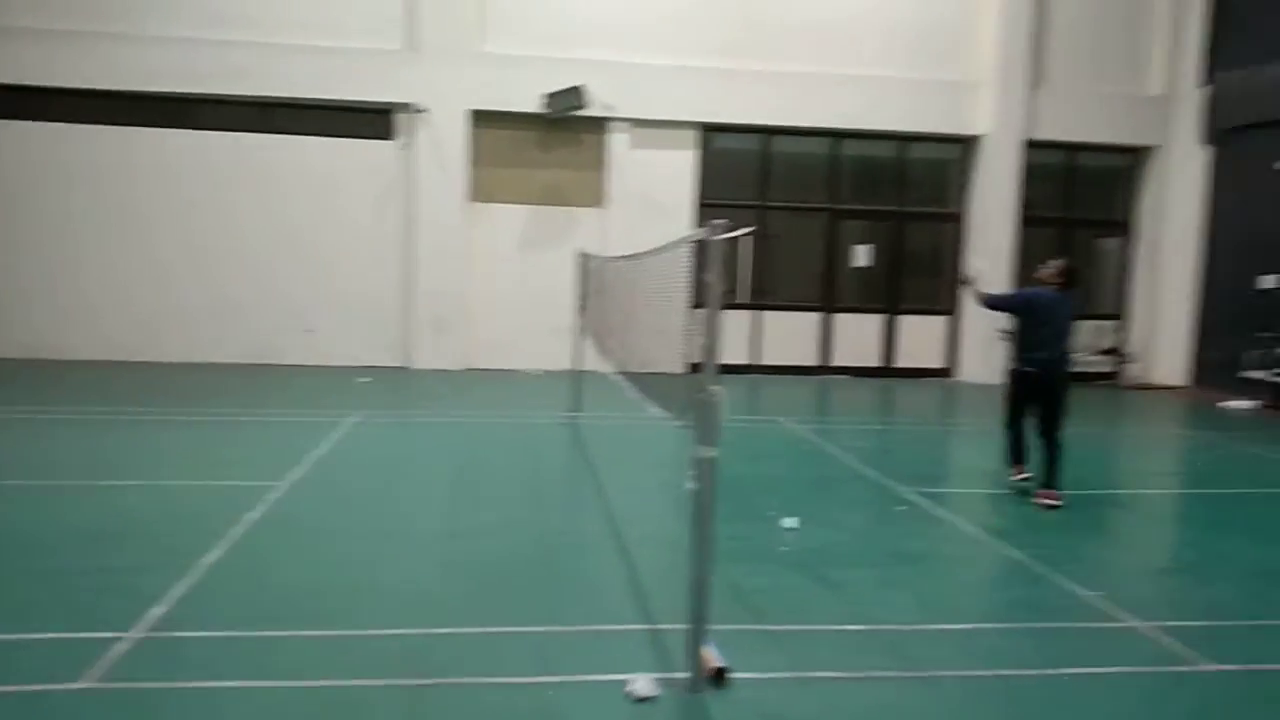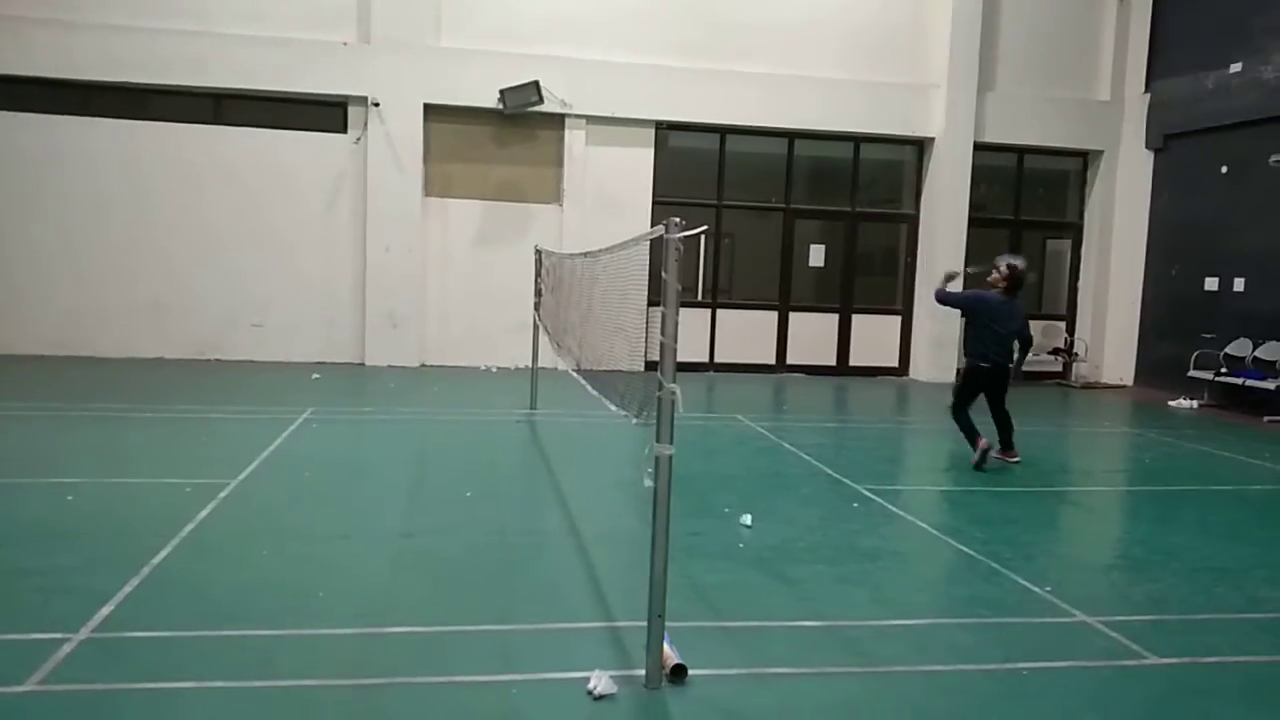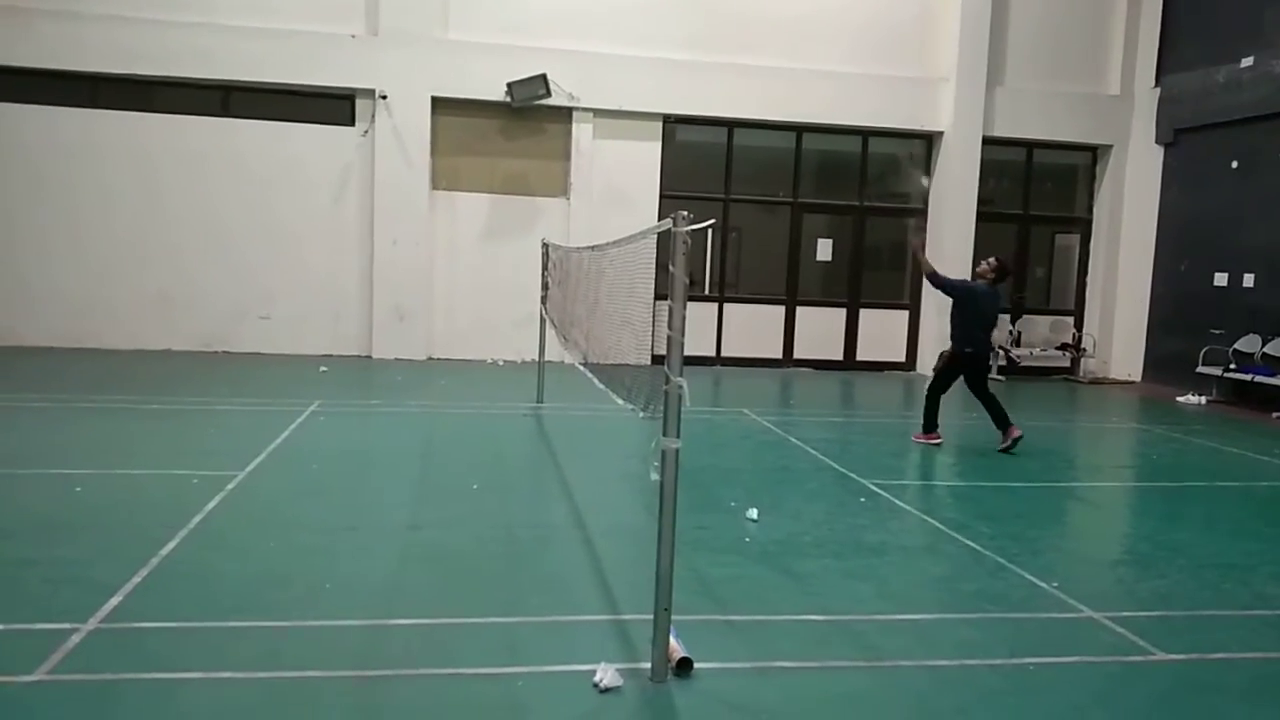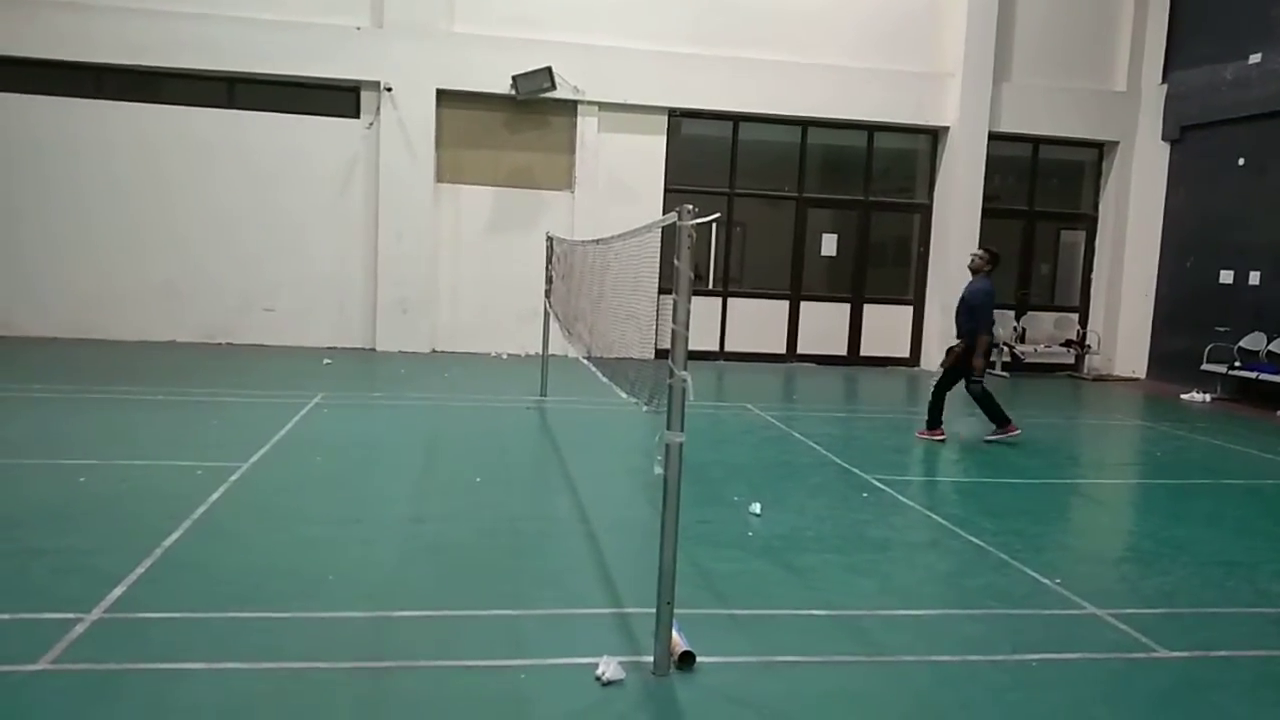
dt=0.4s
person 1, frame 1
left shoulder: (1032, 297)
right shoulder: (1067, 303)
left elbow: (992, 302)
left wrist: (970, 285)
left hip: (1027, 372)
right hip: (1056, 374)
left knee: (1014, 421)
right knee: (1050, 432)
left ankle: (1019, 467)
right ankle: (1051, 490)
person 1, frame 2
left shoulder: (979, 298)
right shoulder: (1017, 307)
left elbow: (941, 296)
right elbow: (1027, 341)
left wrist: (945, 280)
right wrist: (1017, 364)
left hip: (977, 366)
right hip: (1001, 368)
left knee: (959, 407)
right knee: (998, 406)
left ankle: (978, 442)
right ankle: (1008, 450)
person 1, frame 3
left shoulder: (969, 289)
right shoulder: (994, 295)
left elbow: (935, 278)
left wrist: (919, 252)
left hip: (961, 352)
right hip: (982, 352)
left knee: (935, 390)
right knee: (983, 392)
left ankle: (930, 433)
right ankle: (1008, 430)
person 1, frame 4
left shoulder: (981, 289)
right shoulder: (978, 285)
left elbow: (984, 326)
left wrist: (979, 355)
left hip: (972, 348)
right hip: (970, 346)
left knee: (941, 386)
right knee: (976, 388)
left ankle: (934, 428)
right ankle: (1005, 425)
